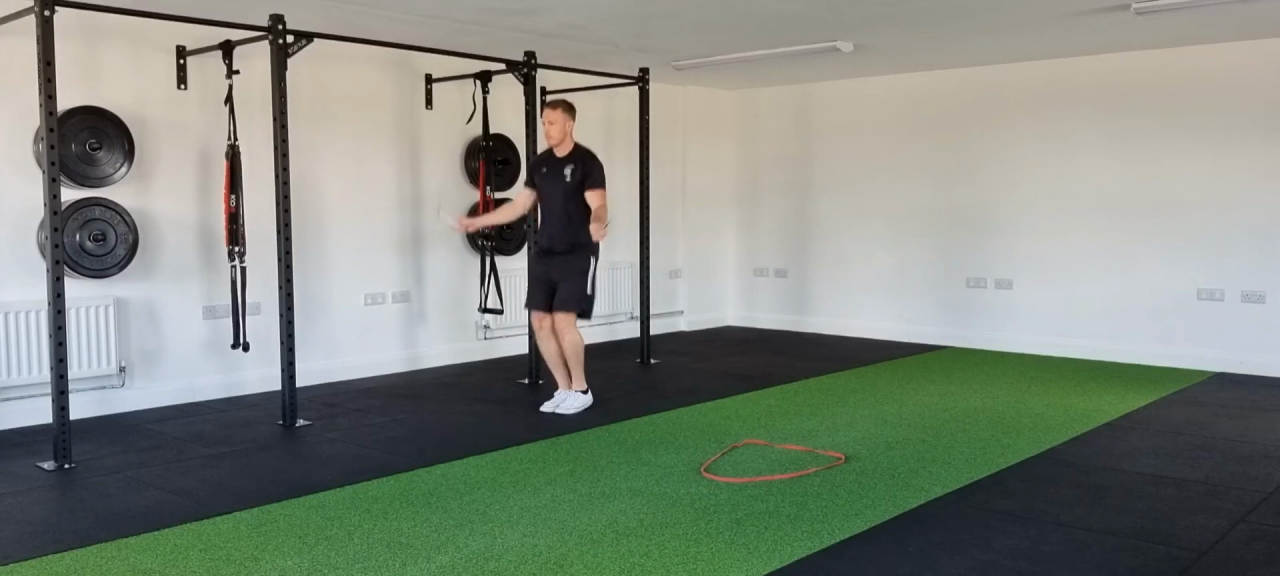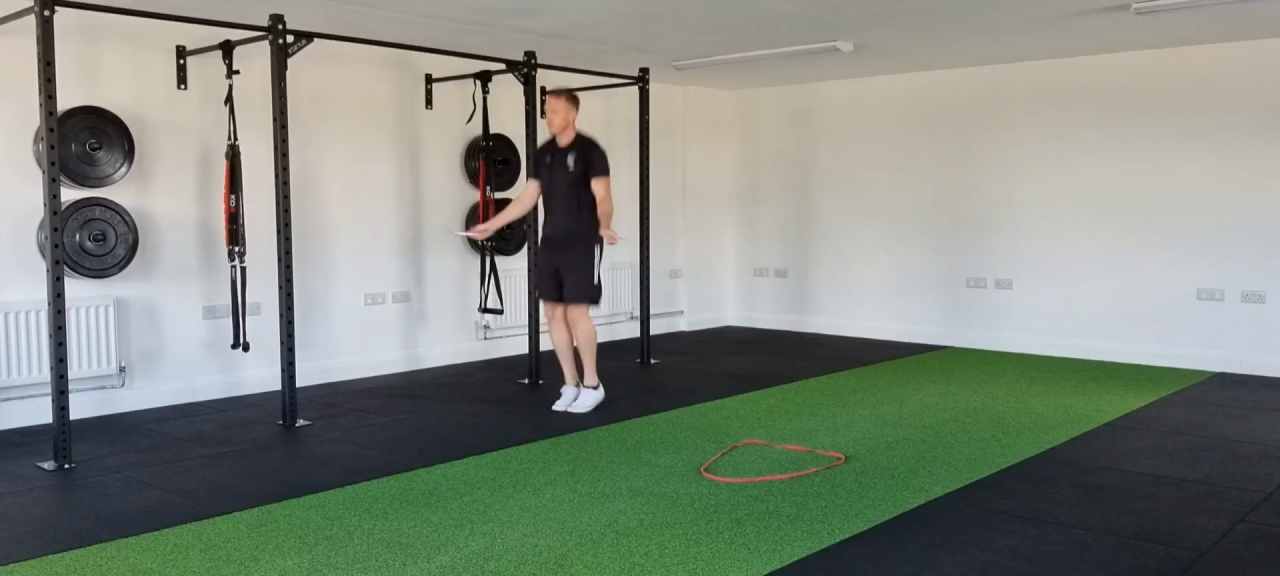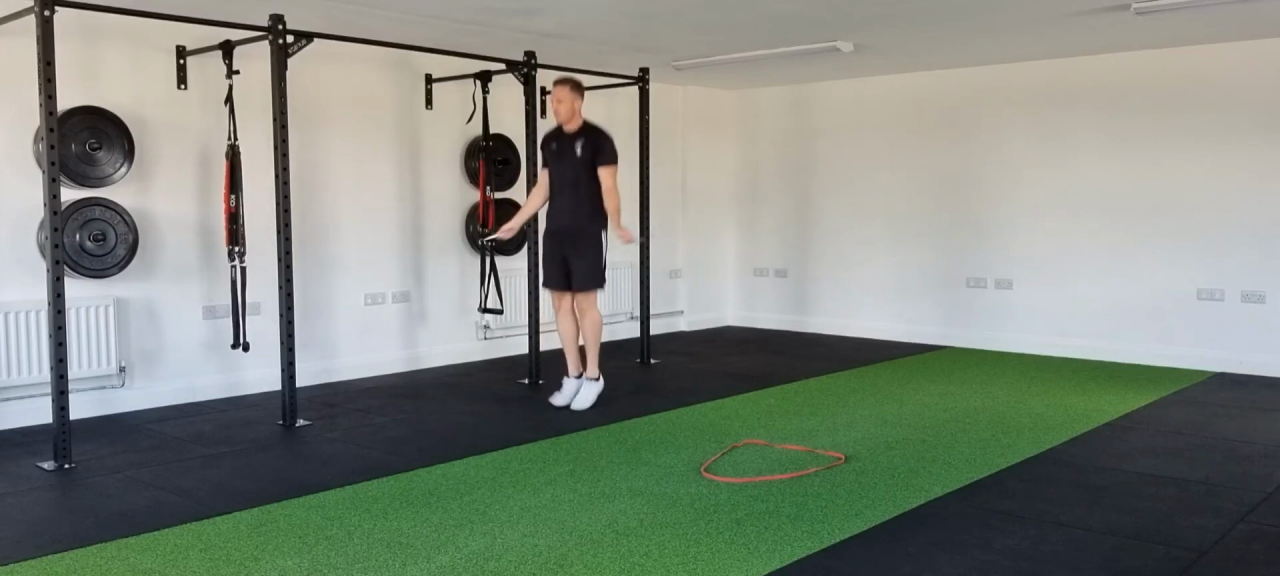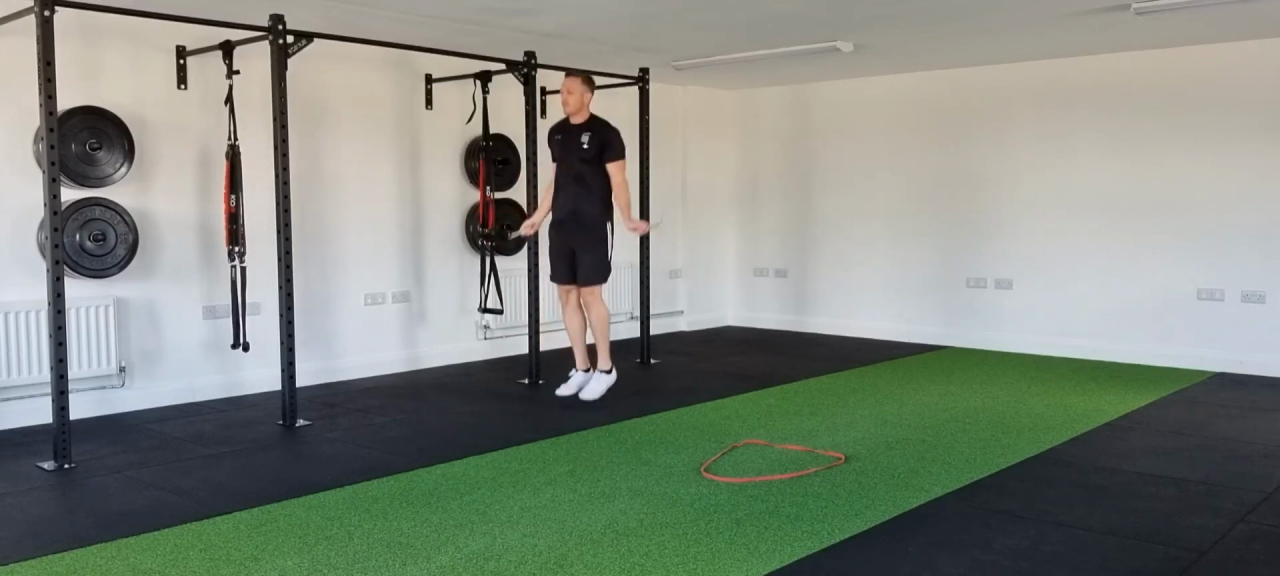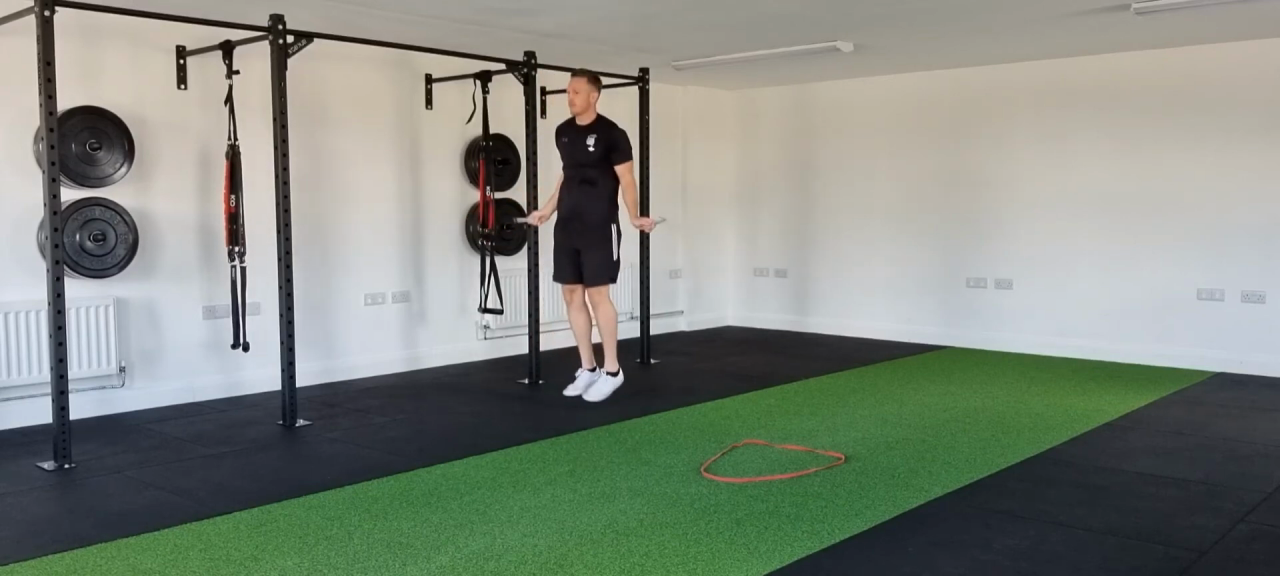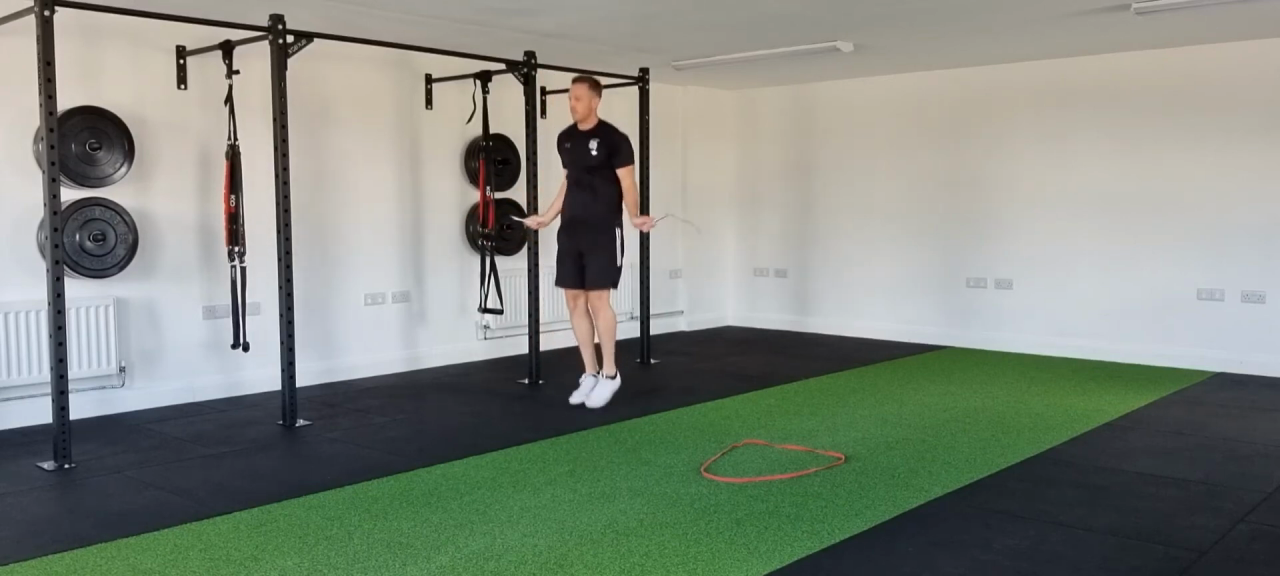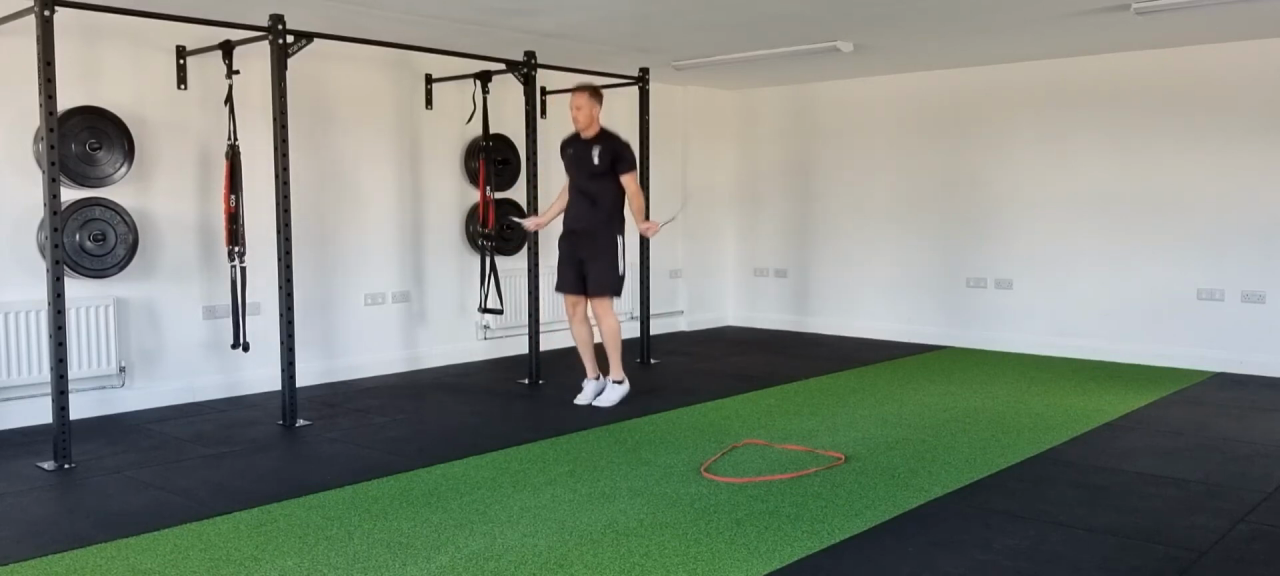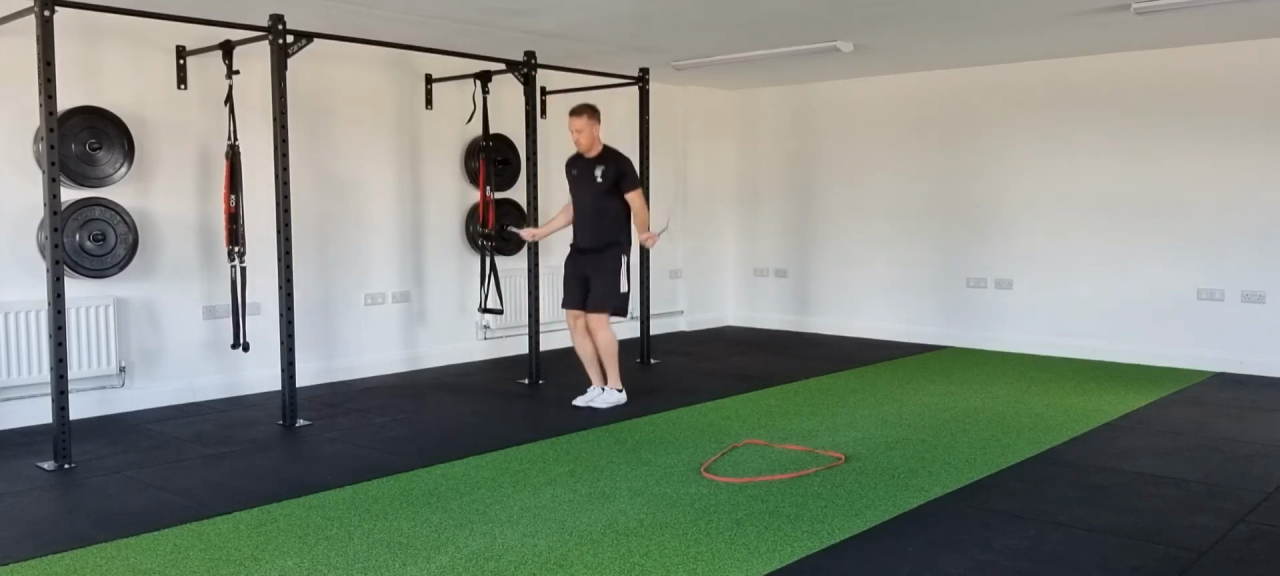
dt=0.5s
person 1, frame 1
left shoulder: (587, 163)
right shoulder: (540, 163)
left elbow: (598, 206)
right elbow: (521, 205)
left wrist: (597, 226)
right wrist: (478, 221)
left hip: (577, 256)
right hip: (544, 255)
left knee: (564, 322)
right knee: (541, 323)
left ankle: (581, 390)
right ankle: (564, 389)
person 1, frame 2
left shoulder: (590, 152)
right shoulder: (543, 153)
left elbow: (602, 196)
right elbow: (527, 198)
left wrist: (605, 228)
right wrist: (490, 225)
left hip: (582, 244)
right hip: (550, 244)
left knee: (577, 312)
right knee: (554, 314)
left ankle: (592, 385)
right ankle: (572, 385)
person 1, frame 3
left shoulder: (598, 140)
right shoulder: (550, 141)
left elbow: (609, 186)
left wrist: (617, 223)
right wrist: (515, 223)
left hip: (590, 233)
right hip: (557, 233)
left knee: (585, 302)
right knee: (560, 303)
left ankle: (593, 376)
right ankle: (573, 375)
person 1, frame 4
left shoulder: (604, 133)
right shoulder: (556, 133)
left elbow: (618, 180)
left wrist: (627, 218)
right wrist: (537, 218)
left hip: (593, 226)
right hip: (562, 225)
left knee: (590, 294)
right knee: (567, 295)
left ankle: (605, 368)
right ankle: (582, 368)
person 1, frame 5
left shoulder: (611, 134)
right shoulder: (563, 132)
left elbow: (626, 180)
left wrist: (634, 217)
right wrist: (546, 211)
left hip: (599, 227)
right hip: (567, 226)
left knee: (598, 295)
right knee: (572, 295)
left ankle: (611, 370)
right ankle: (588, 368)
person 1, frame 6
left shoulder: (614, 139)
right shoulder: (566, 139)
left elbow: (628, 184)
left wrist: (636, 217)
right wrist: (545, 217)
left hip: (605, 231)
right hip: (573, 229)
left knee: (598, 301)
right knee: (574, 301)
left ankle: (609, 375)
right ankle: (591, 374)
person 1, frame 7
left shoulder: (615, 146)
right shoulder: (568, 146)
left elbow: (632, 188)
left wrist: (641, 223)
right wrist: (544, 219)
left hip: (605, 238)
right hip: (572, 237)
left knee: (601, 307)
right knee: (574, 307)
left ankle: (617, 378)
right ankle: (593, 378)
person 1, frame 8
left shoulder: (618, 163)
right shoulder: (573, 164)
left elbow: (638, 205)
left wrist: (643, 233)
right wrist: (542, 231)
left hip: (611, 255)
right hip: (579, 254)
left knee: (597, 321)
right knee: (576, 321)
left ankle: (616, 387)
right ankle: (598, 386)
